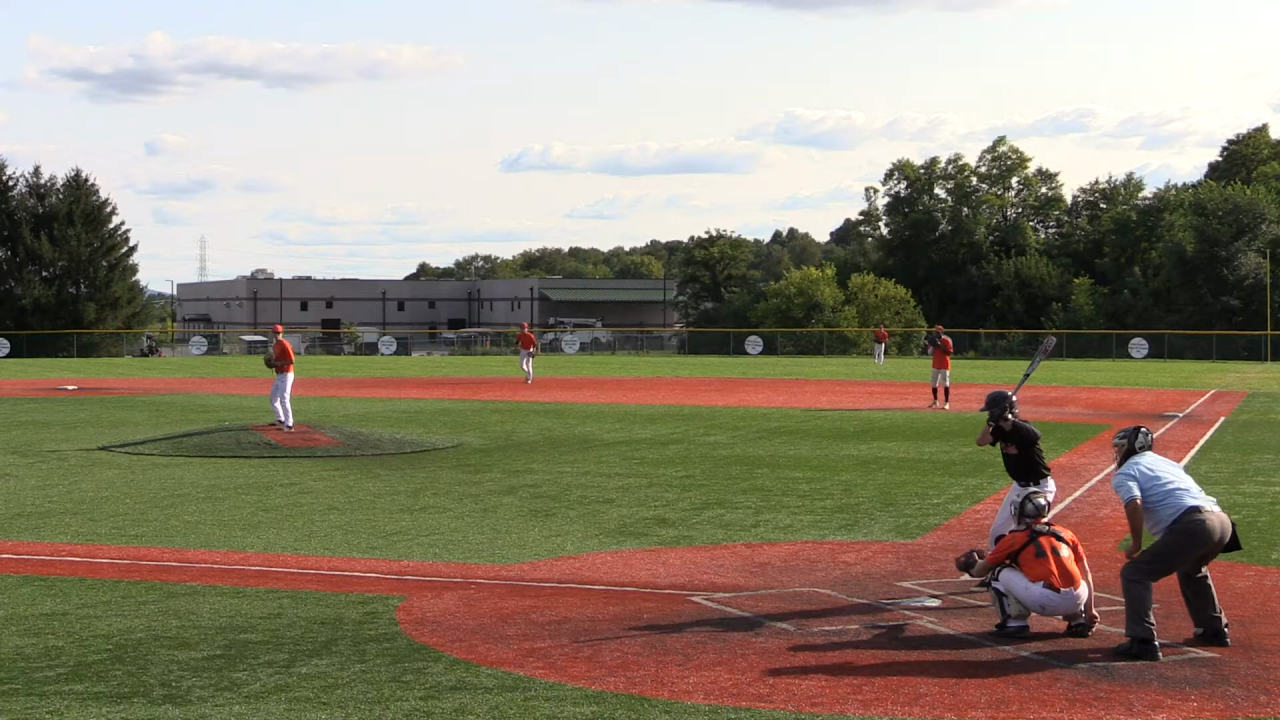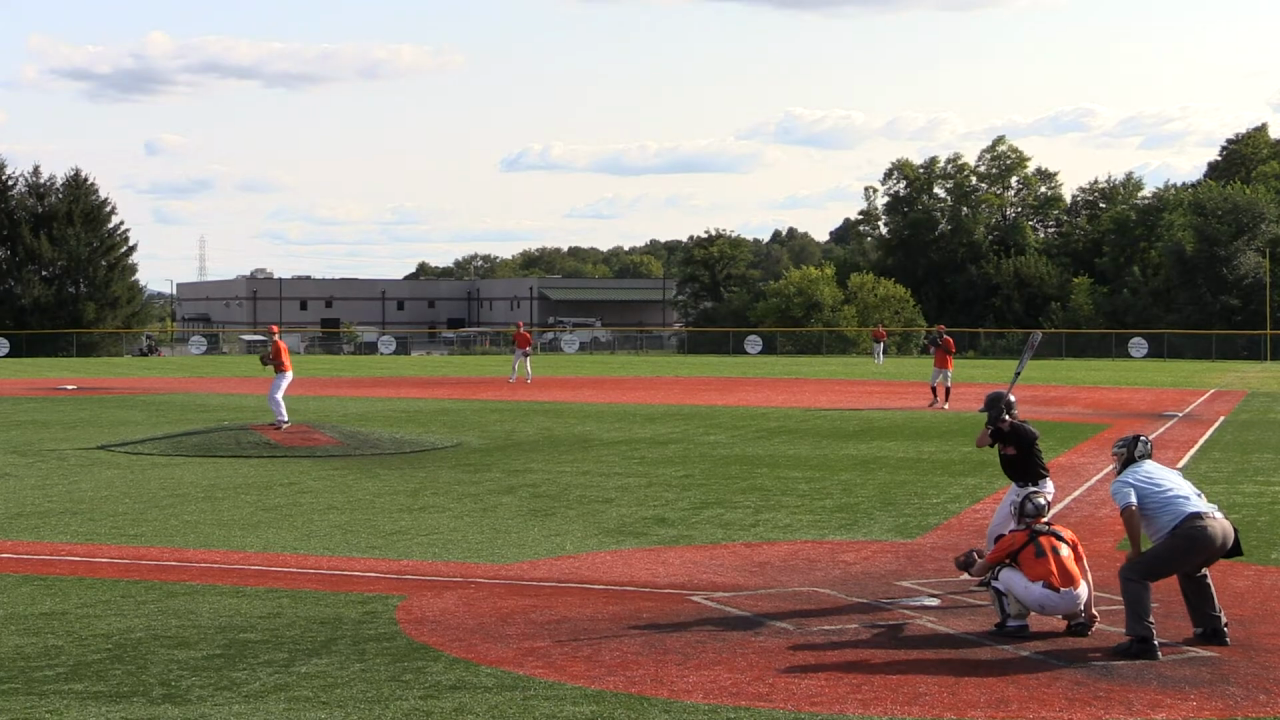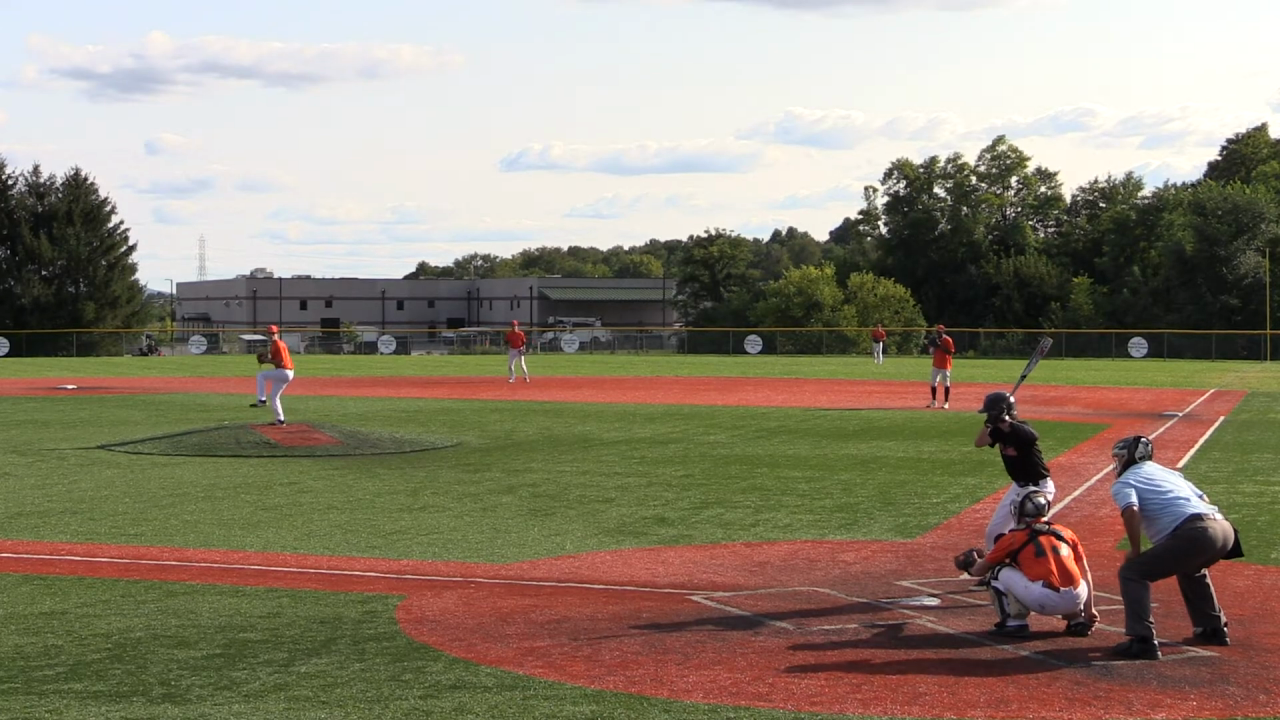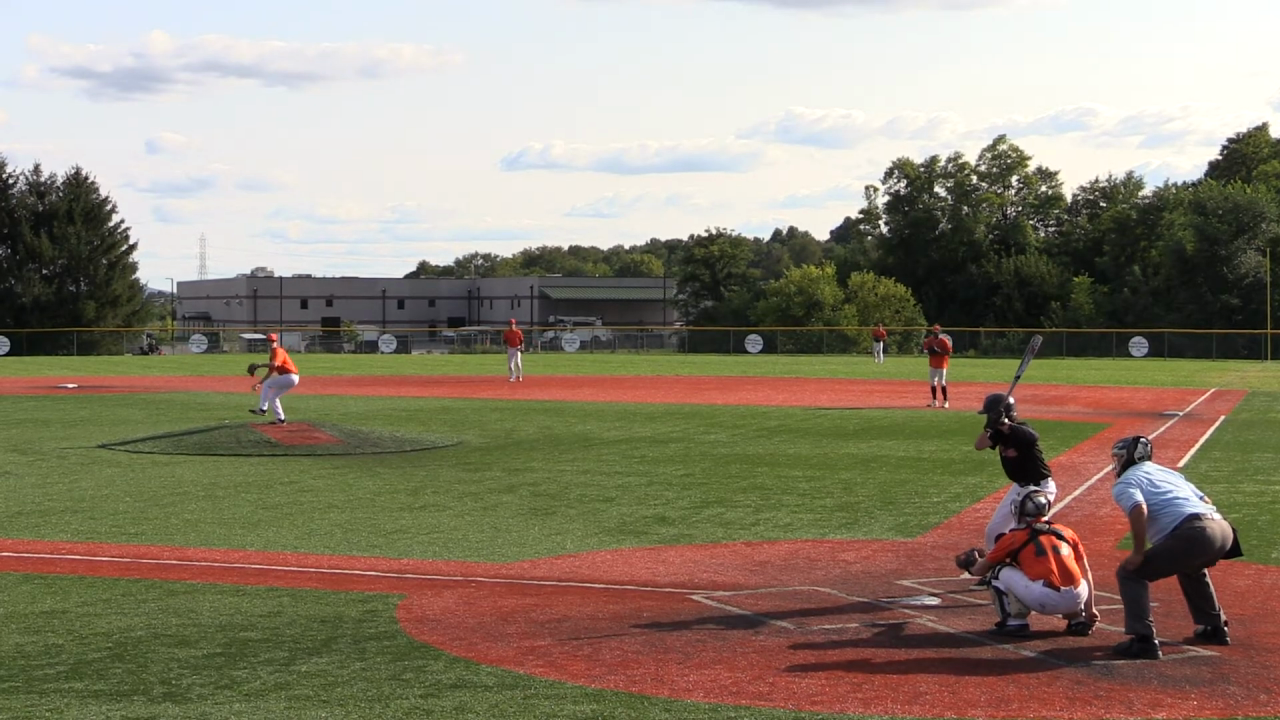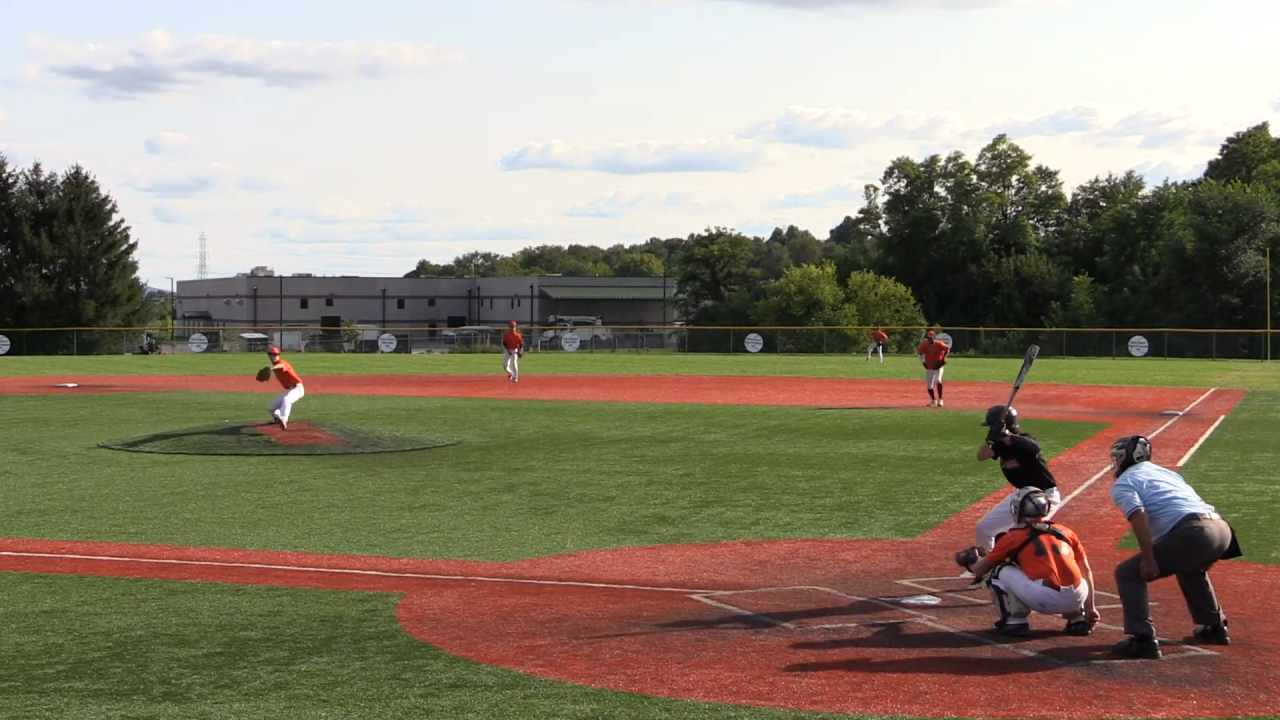
dt=0.3s
person 1, frame 1
left shoulder: (1124, 473)
right shoulder: (1167, 463)
left elbow: (1134, 505)
left wrist: (1136, 543)
left hip: (1193, 525)
right hip: (1221, 519)
left knee: (1134, 573)
right knee: (1192, 569)
left ankle: (1143, 642)
right ankle: (1214, 630)
person 1, frame 2
left shoulder: (1122, 481)
right shoulder: (1168, 471)
left elbow: (1130, 511)
left wrist: (1136, 551)
left hip: (1195, 532)
right hip: (1223, 527)
left knee: (1132, 573)
right knee: (1191, 570)
left ankle: (1144, 641)
right ankle: (1214, 629)
person 1, frame 3
left shoulder: (1124, 482)
right shoulder: (1169, 472)
left elbow: (1131, 512)
left wrist: (1135, 551)
left hip: (1195, 533)
right hip: (1224, 528)
left knee: (1131, 572)
right knee: (1189, 567)
left ankle: (1143, 641)
right ankle: (1214, 629)
person 1, frame 4
left shoulder: (1124, 483)
right shoulder: (1169, 472)
left elbow: (1139, 510)
left wrist: (1139, 553)
left hip: (1195, 533)
right hip: (1223, 528)
left knee: (1129, 573)
right knee: (1190, 568)
left ankle: (1144, 641)
right ankle: (1215, 628)
person 1, frame 5
left shoulder: (1123, 484)
right shoulder: (1167, 473)
left elbow: (1139, 516)
left wrist: (1148, 559)
left hip: (1193, 533)
right hip: (1221, 528)
left knee: (1127, 573)
right knee: (1190, 567)
left ankle: (1144, 640)
right ankle: (1215, 628)
person 2, frame 1
left shoulder: (1023, 428)
right shoulder: (1001, 428)
left elbow: (1036, 435)
right elbow: (980, 441)
left wrist: (1008, 419)
right wrist: (991, 422)
left hip: (1039, 488)
right hip: (1019, 486)
right knee: (998, 531)
person 2, frame 2
left shoulder: (1021, 428)
right shoulder: (999, 430)
left elbow: (1034, 435)
right elbow: (979, 443)
left wrist: (1006, 420)
right wrist: (989, 424)
left hip: (1037, 488)
right hip: (1017, 488)
right knee: (995, 531)
person 2, frame 3
left shoulder: (1020, 429)
right shoulder: (999, 430)
left elbow: (1033, 437)
right elbow: (978, 443)
left wrist: (1005, 420)
right wrist: (989, 423)
left hip: (1038, 488)
right hip: (1019, 487)
right knee: (994, 531)
person 2, frame 4
left shoulder: (1022, 429)
right shoulder: (1000, 432)
left elbow: (1034, 438)
right elbow: (979, 446)
left wrist: (1005, 424)
right wrist: (988, 427)
left hip: (1039, 488)
right hip: (1019, 488)
right knee: (993, 531)
person 2, frame 5
left shoulder: (1023, 440)
right shoulder: (1001, 445)
left elbow: (1034, 448)
right elbow: (981, 457)
left wrist: (1006, 435)
right wrist: (990, 439)
left hip: (1044, 497)
right knee: (985, 527)
person 3, frame 1
left shoulder: (1015, 538)
right shoulder: (1066, 533)
left elbow: (980, 571)
right elbow: (1086, 573)
left wrist: (971, 566)
right wrist: (1089, 610)
left hip: (1045, 601)
right hip: (1077, 600)
left knee: (999, 572)
left ankle: (1016, 624)
right ankle: (1078, 621)
person 3, frame 2
left shoulder: (1015, 538)
right shoulder: (1066, 533)
left elbow: (979, 571)
right elbow: (1085, 572)
left wrist: (970, 566)
right wrist: (1089, 610)
left hip: (1046, 601)
right hip: (1077, 600)
left knee: (999, 572)
left ankle: (1015, 624)
right ankle: (1078, 621)
person 3, frame 3
left shoulder: (1015, 537)
right shoulder: (1066, 532)
left elbow: (979, 570)
right elbow: (1085, 572)
left wrist: (970, 566)
right wrist: (1089, 609)
left hip: (1045, 601)
right hip: (1076, 599)
left knee: (999, 572)
left ankle: (1015, 623)
right ankle: (1078, 621)
person 3, frame 4
left shoulder: (1015, 537)
right shoulder: (1067, 532)
left elbow: (980, 570)
right elbow: (1086, 572)
left wrist: (971, 565)
right wrist: (1090, 609)
left hip: (1046, 600)
right hip: (1077, 599)
left knee: (999, 571)
left ankle: (1016, 623)
right ankle: (1078, 620)
person 3, frame 5
left shoulder: (1015, 536)
right shoulder: (1066, 532)
left elbow: (980, 570)
right elbow: (1086, 572)
left wrist: (970, 563)
right wrist: (1090, 608)
left hip: (1045, 599)
right hip: (1076, 598)
left knee: (999, 571)
left ankle: (1015, 622)
right ankle: (1078, 619)
